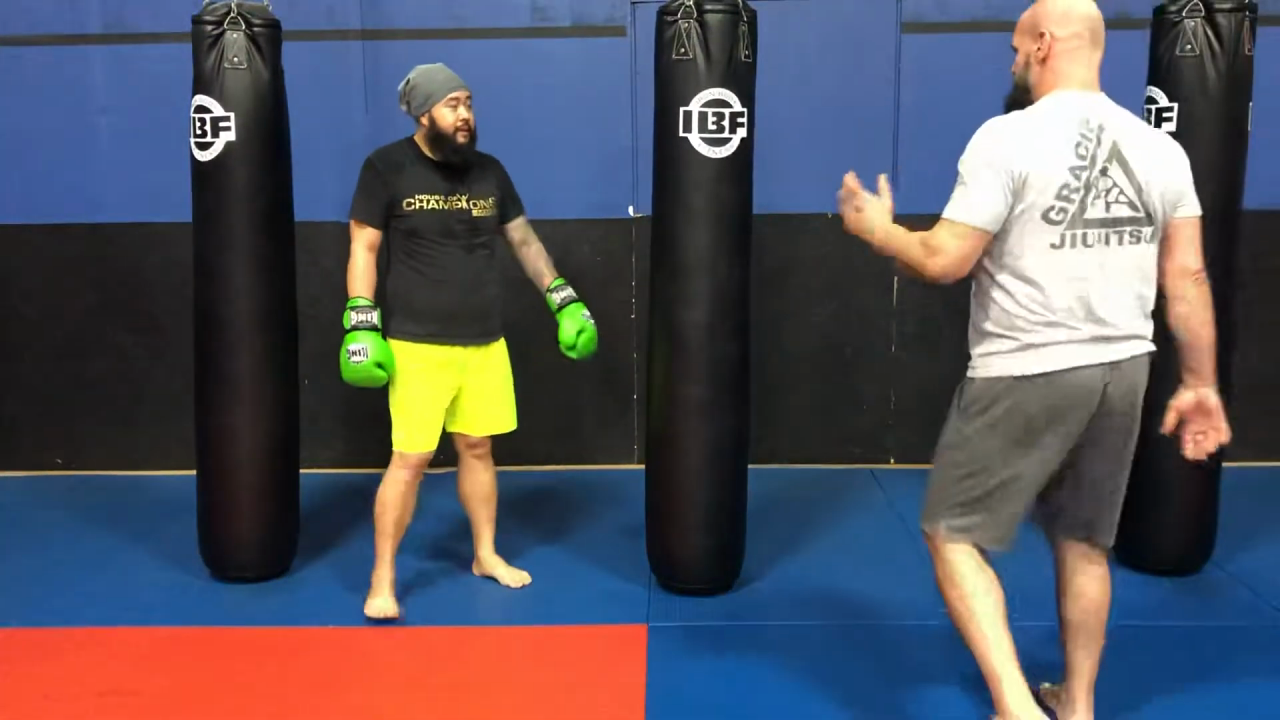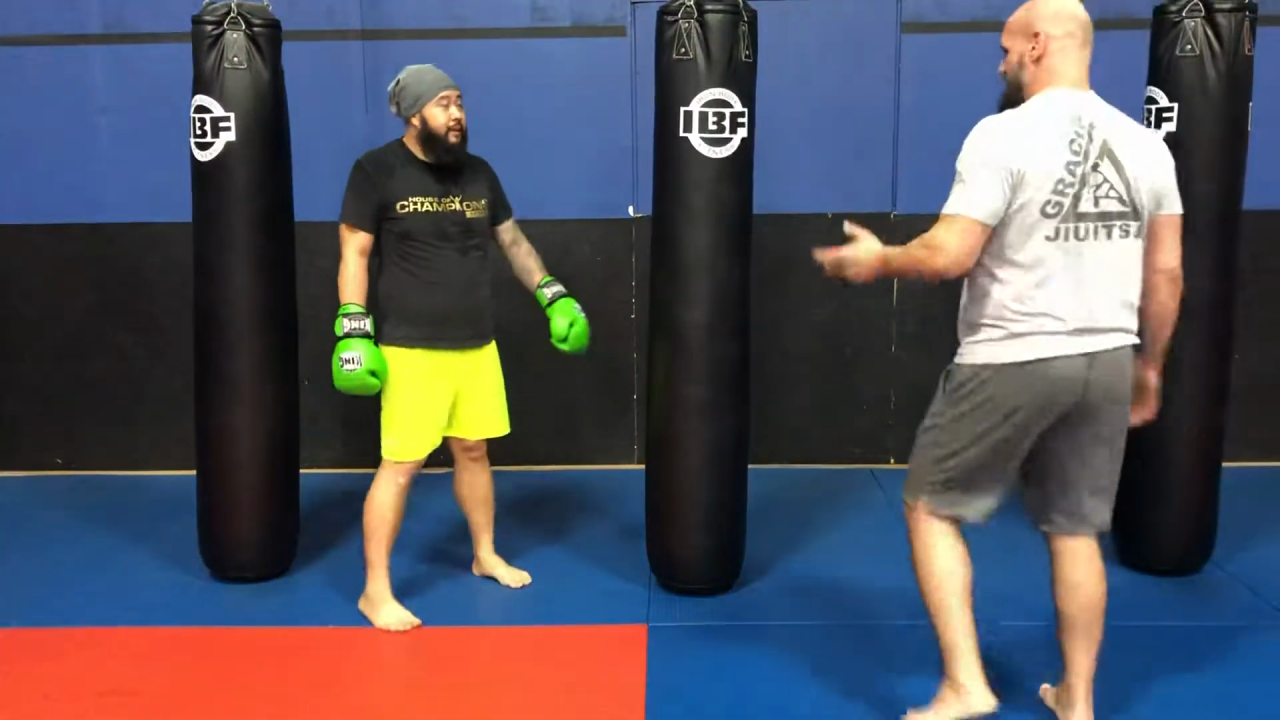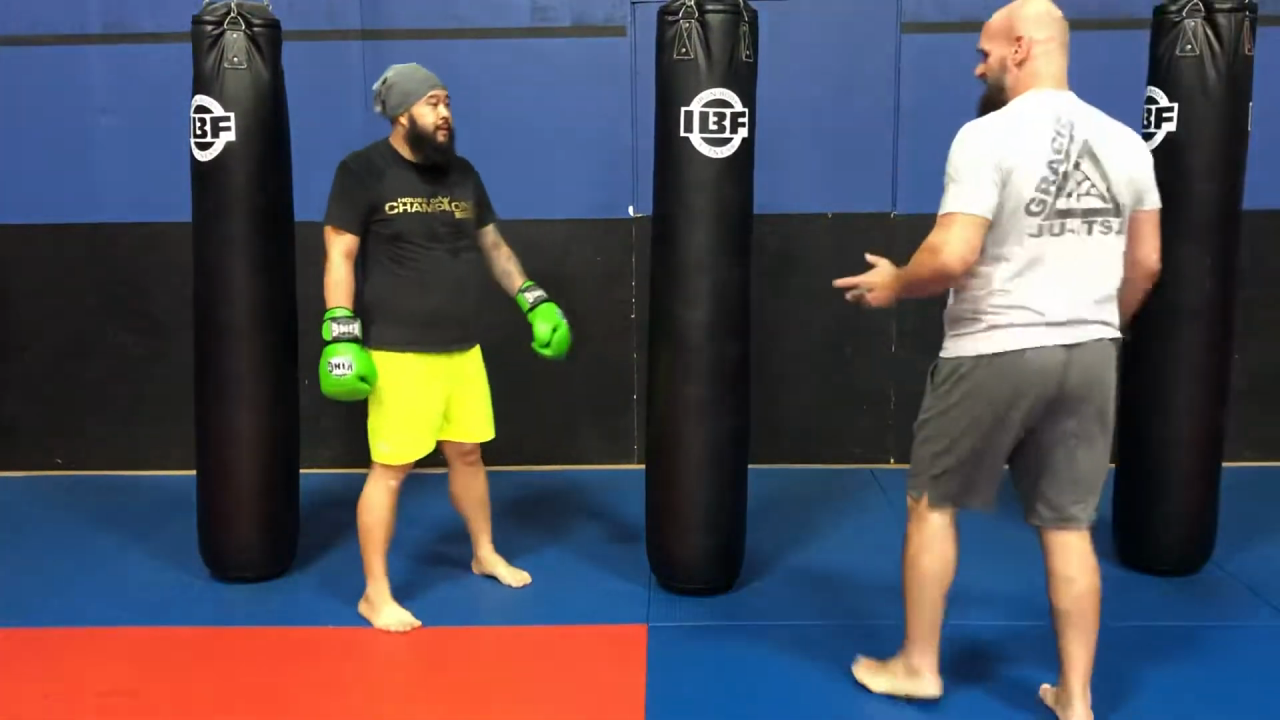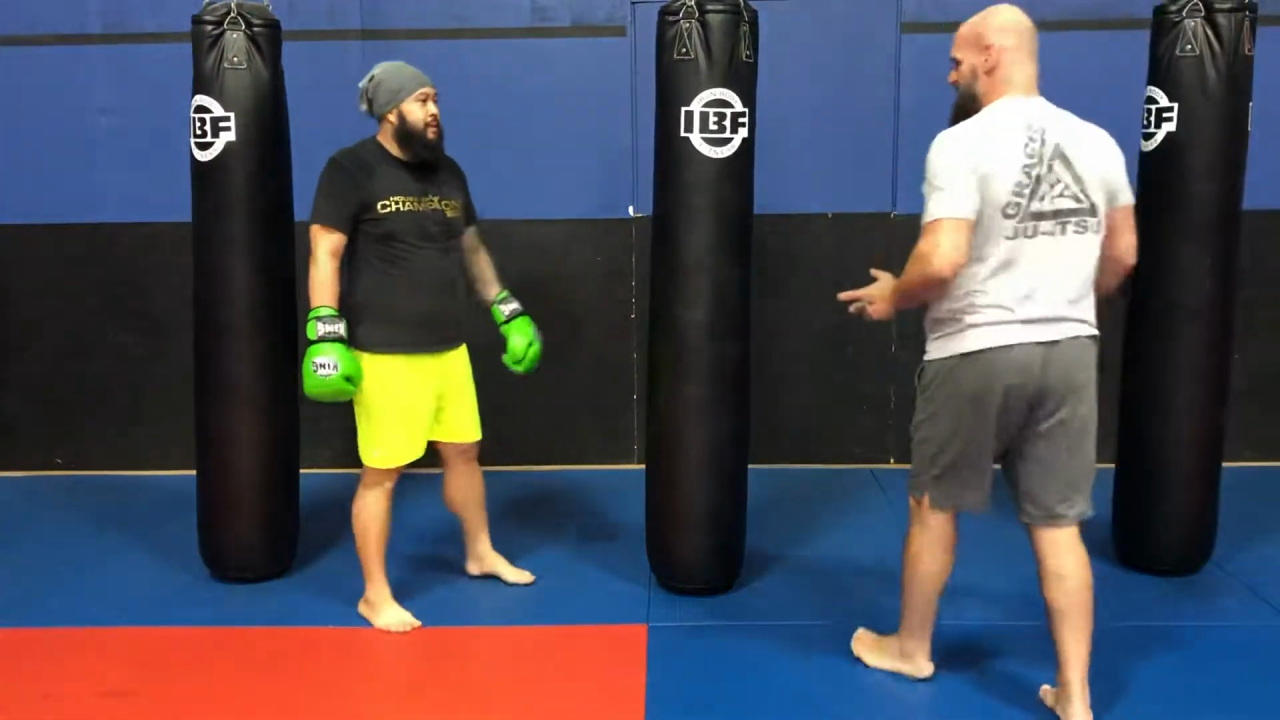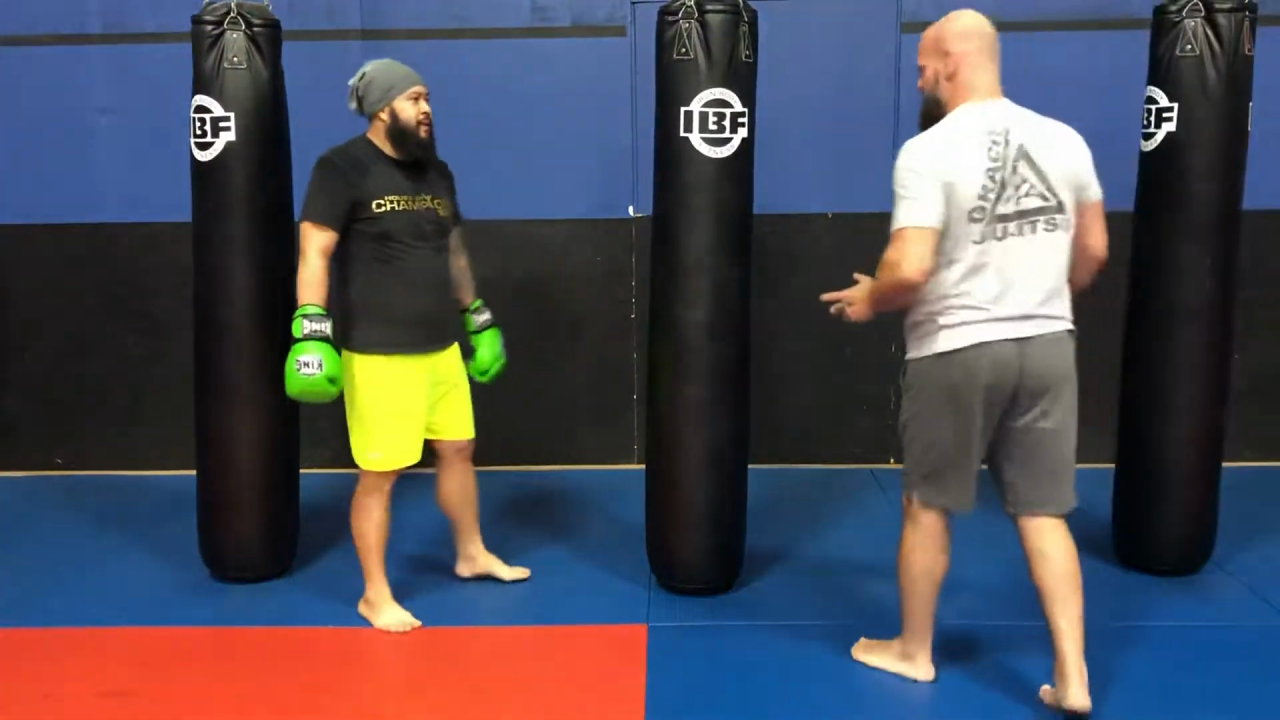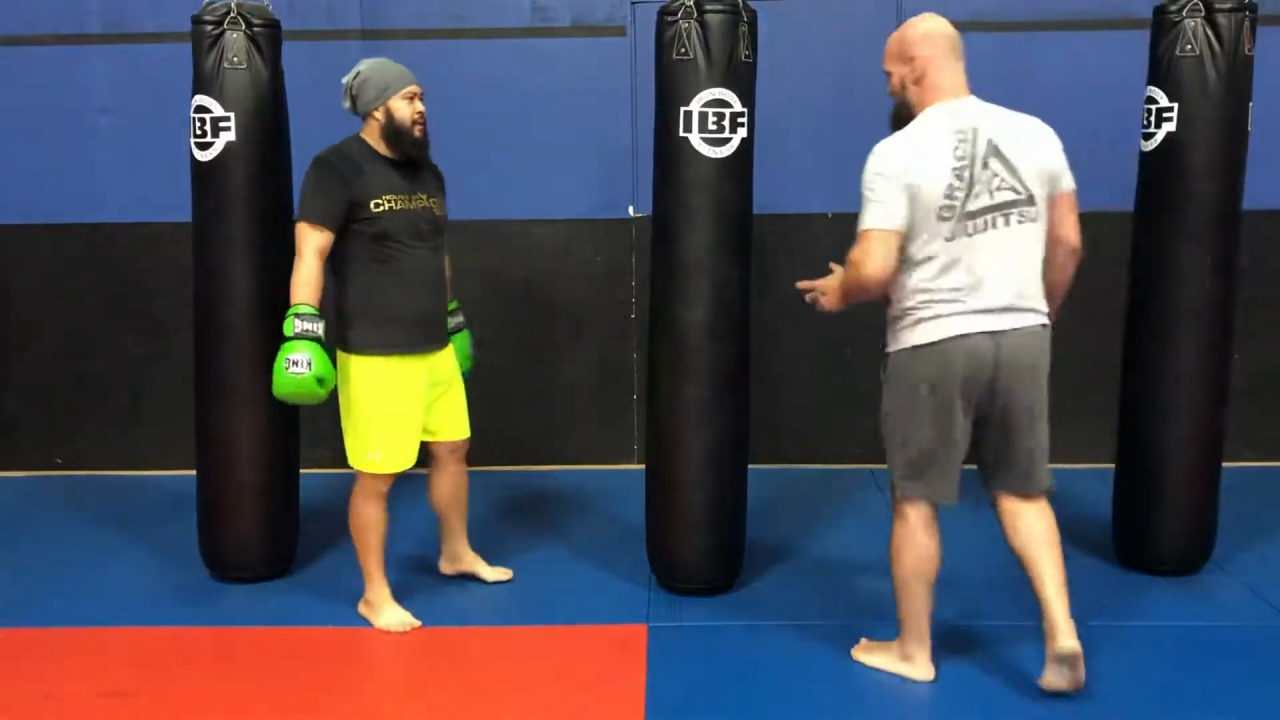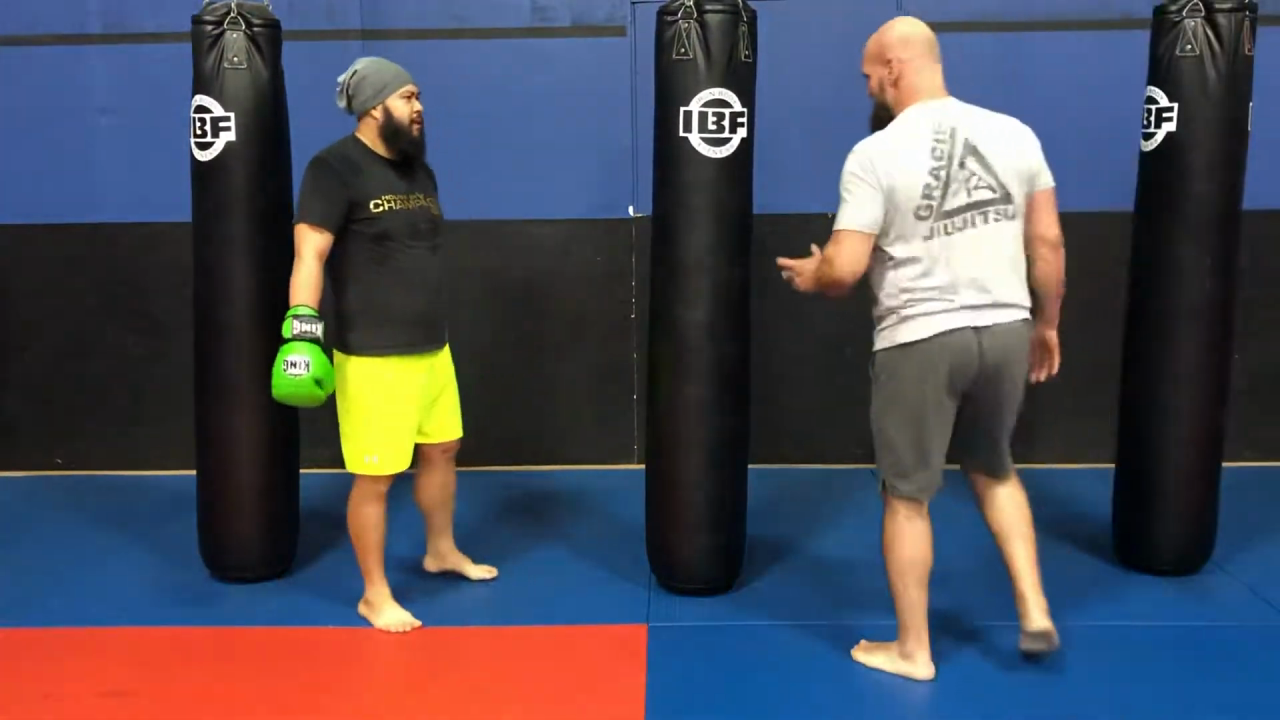
dt=0.1s
person 1, frame 1
left shoulder: (1010, 137)
right shoulder: (1160, 148)
left elbow: (944, 260)
right elbow: (1188, 279)
left wrist: (880, 231)
right wrist: (1201, 384)
left hip: (1025, 376)
right hip: (1119, 371)
left knee: (955, 535)
right knee: (1082, 542)
person 1, frame 2
left shoulder: (1002, 135)
right shoulder: (1147, 145)
left elbow: (949, 254)
right elbow: (1166, 272)
left wrist: (876, 260)
right wrist: (1149, 364)
left hip: (1010, 364)
right hip: (1105, 364)
left knee: (930, 507)
right knee: (1075, 535)
person 1, frame 3
left shoulder: (987, 136)
right shoulder: (1126, 143)
left elbow: (951, 257)
right elbow: (1146, 264)
left wrist: (892, 285)
left hip: (994, 357)
right hip: (1090, 356)
left knee: (932, 504)
right knee: (1068, 526)
person 1, frame 4
left shoulder: (964, 143)
right shoulder: (1098, 143)
left elbow: (941, 262)
right elbow: (1122, 256)
left wrist: (891, 296)
left hip: (975, 355)
right hip: (1069, 353)
left knee: (933, 505)
right knee: (1058, 524)
left ankle: (911, 648)
person 1, frame 5
left shoulder: (928, 151)
right shoulder: (1065, 141)
left elbow: (909, 270)
right elbow: (1093, 251)
left wrist: (867, 302)
left hip: (954, 353)
right hip: (1047, 347)
left knee: (927, 504)
right knee: (1044, 511)
left ankle: (913, 650)
person 1, frame 6
left shoulder: (897, 153)
right shoulder: (1036, 135)
left elbow: (873, 269)
right elbow: (1067, 243)
left wrist: (838, 293)
left hip: (931, 347)
right hip: (1022, 338)
left knee: (915, 501)
right knee: (1022, 491)
left ankle: (912, 650)
right ankle: (1062, 635)
person 1, frame 7
left shoulder: (876, 155)
right shoulder: (1014, 135)
left elbow: (846, 268)
right elbow: (1048, 243)
left wrist: (811, 276)
right wrist: (1045, 323)
left hip: (919, 344)
right hip: (1003, 333)
left knee: (908, 496)
right knee: (994, 473)
left ankle: (911, 649)
right ankle: (1034, 609)
person 2, frame 1
left shoulder: (489, 171)
right shoulder: (386, 168)
left elbow: (524, 239)
right elbow: (363, 249)
left wrist: (565, 300)
right wrist: (362, 325)
left hip: (485, 341)
right hip: (417, 345)
left knee: (477, 448)
right knee: (410, 458)
left ankle: (486, 554)
right ankle: (382, 579)
person 2, frame 2
left shoulder: (478, 173)
right shoulder: (377, 170)
left elbow: (513, 240)
right elbow: (354, 254)
left wrist: (555, 296)
right wrist: (354, 333)
left hip: (476, 345)
right hip: (409, 350)
left knee: (473, 451)
right knee: (400, 465)
left ankle: (485, 555)
right ankle: (376, 590)
person 2, frame 3
left shoulder: (462, 173)
right shoulder: (363, 171)
left elbow: (492, 246)
right elbow: (340, 257)
left wrist: (534, 301)
right wrist: (341, 336)
left hip: (462, 348)
right hip: (398, 353)
left knee: (468, 454)
right knee: (390, 469)
left ankle: (486, 555)
right ankle: (375, 593)
person 2, frame 4
left shoulder: (448, 172)
right shoulder: (351, 169)
left elbow: (471, 248)
right elbow: (325, 256)
left wrist: (509, 312)
right wrist: (325, 336)
left hip: (449, 348)
right hip: (385, 354)
left knee: (463, 452)
right knee: (382, 473)
left ankle: (482, 553)
right ankle: (375, 594)
person 2, frame 5
left shoulder: (436, 171)
right shoulder: (343, 167)
right elbow: (315, 254)
left wrist: (481, 320)
right wrist: (312, 333)
left hip: (442, 348)
right hip: (379, 355)
left knee: (458, 450)
right knee: (381, 475)
left ankle: (472, 553)
right ankle: (375, 595)
person 2, frame 6
left shoulder: (426, 171)
right shoulder: (337, 167)
right elbow: (310, 255)
left wrist: (455, 323)
right wrist: (303, 333)
left hip: (436, 349)
right hip: (375, 356)
left knee: (453, 449)
right knee: (377, 477)
left ankle: (457, 552)
right ankle: (375, 595)
person 2, frame 7
left shoulder: (419, 169)
right shoulder: (335, 168)
right elbow: (309, 258)
right wrist: (303, 335)
left hip: (432, 348)
right hip: (373, 357)
left knee: (442, 450)
right knee: (376, 477)
left ankle: (442, 550)
right ankle: (375, 594)
